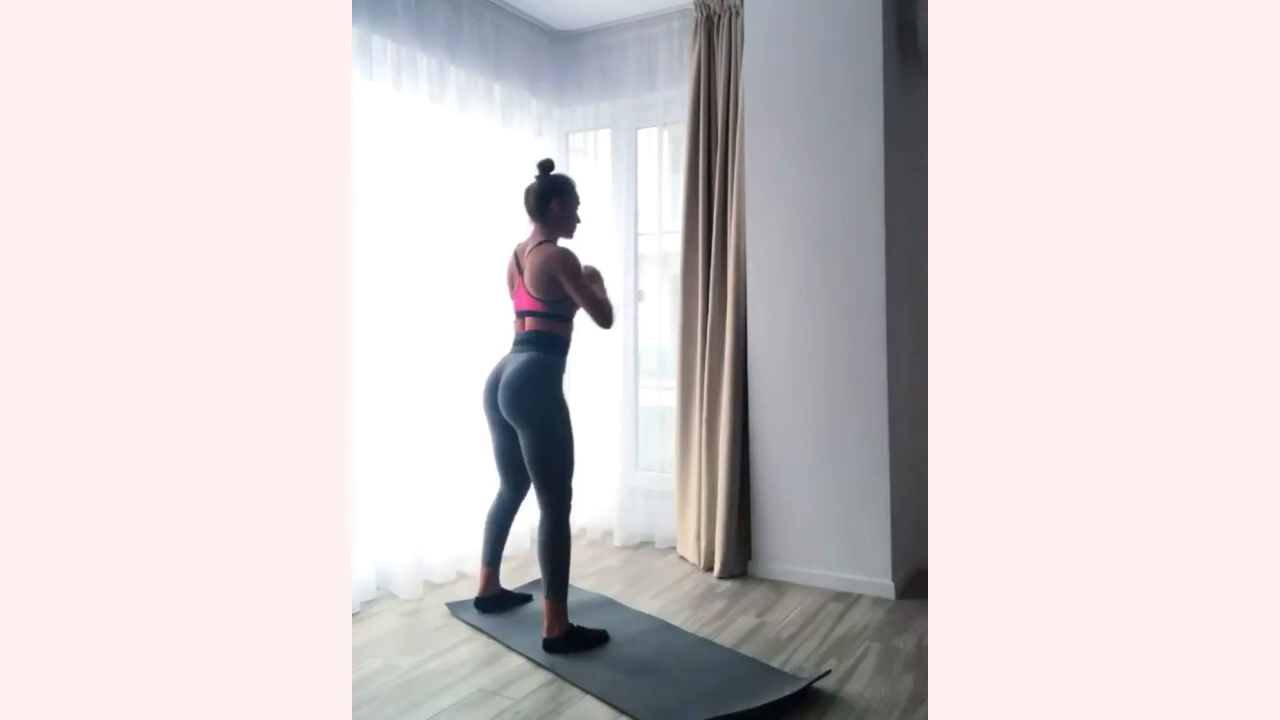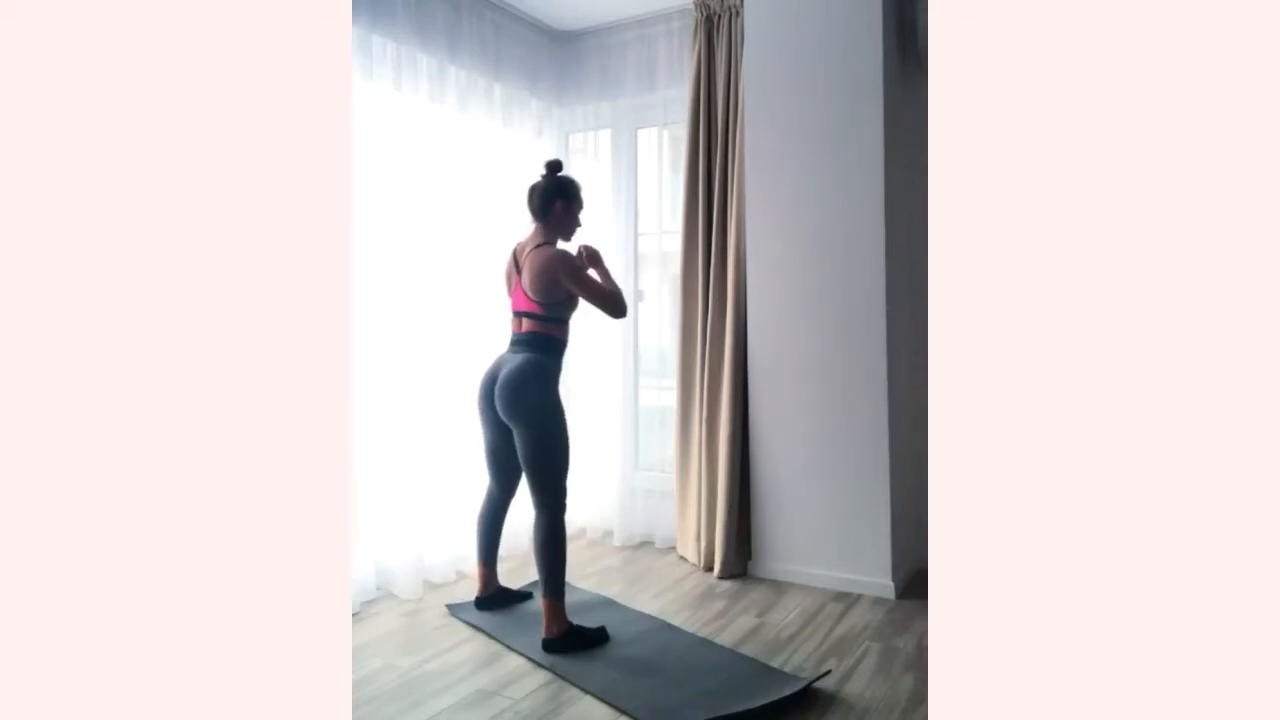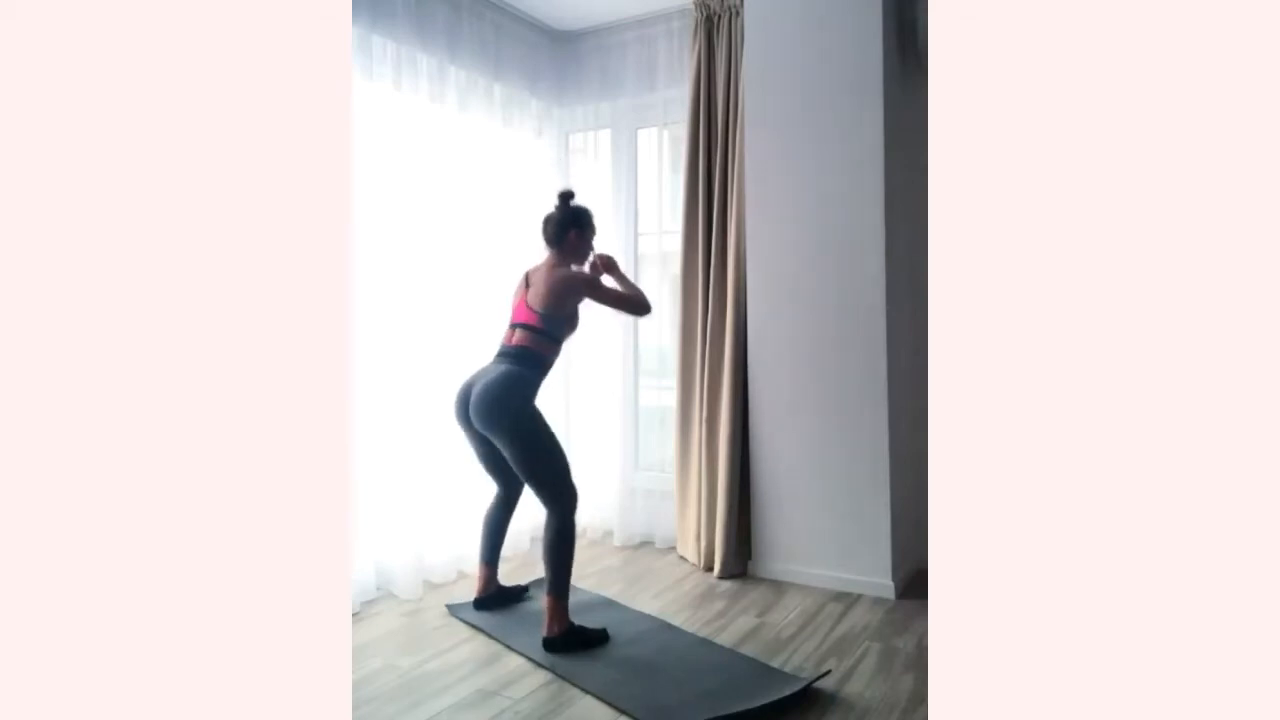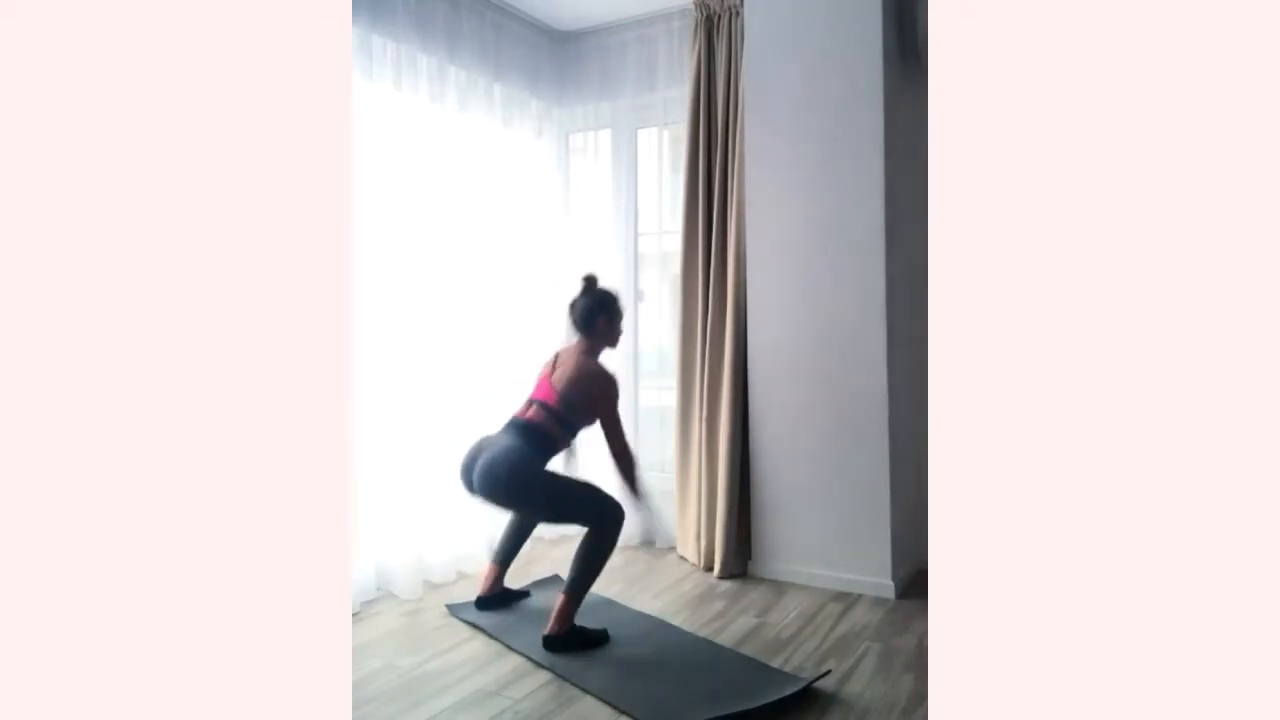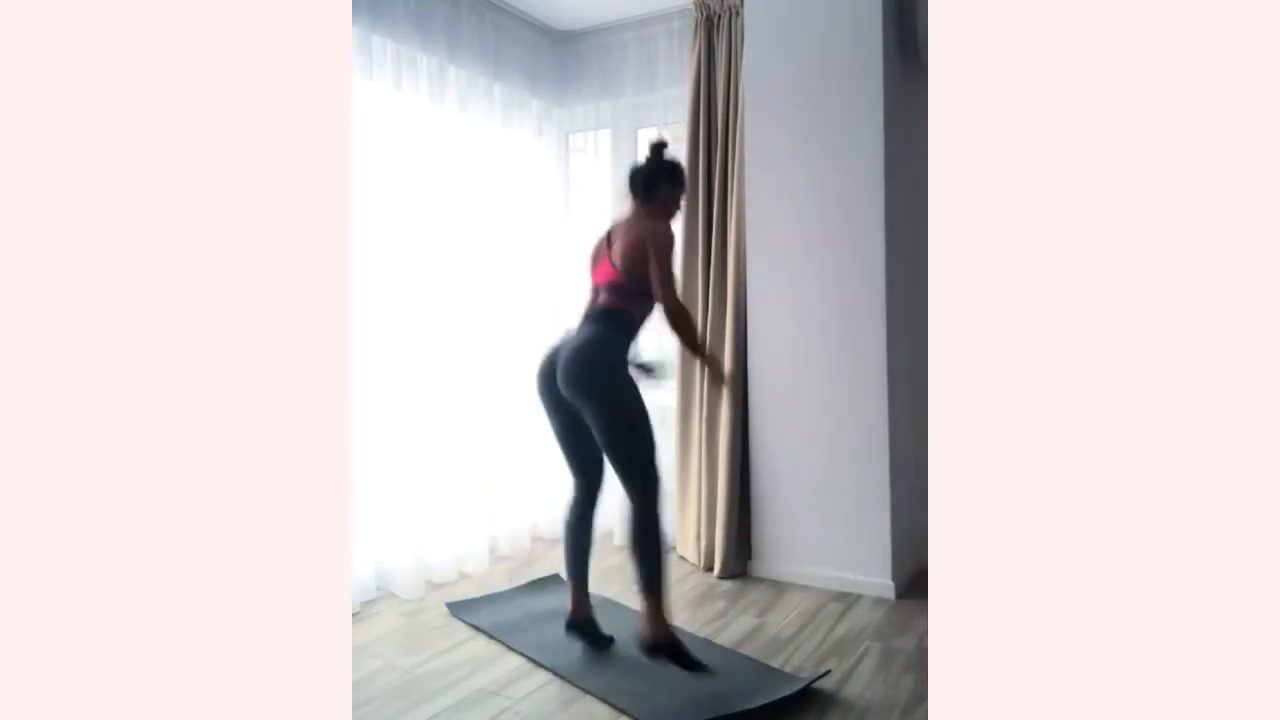
dt=0.4s
person 1, frame 1
left shoulder: (517, 256)
right shoulder: (558, 257)
right elbow: (604, 318)
left wrist: (578, 283)
right wrist: (596, 280)
left hip: (501, 378)
right hip: (534, 384)
left knee: (511, 488)
right knee: (555, 505)
left ankle: (488, 588)
right ankle: (556, 627)
person 1, frame 2
left shoulder: (515, 255)
right shoulder: (557, 259)
right elbow: (616, 308)
left wrist: (577, 268)
right wrist: (596, 264)
left hip: (496, 377)
right hip: (531, 384)
left knee: (500, 488)
right knee: (550, 505)
left ankle: (487, 587)
right ankle: (556, 627)
person 1, frame 3
left shoulder: (531, 275)
right shoulder: (569, 279)
right elbow: (640, 306)
left wrist: (592, 276)
right wrist: (613, 272)
left hip: (473, 392)
right hip: (505, 398)
left knee: (508, 487)
right knee: (562, 503)
left ankle: (487, 586)
right ankle: (558, 627)
person 1, frame 4
left shoulder: (557, 358)
right shoulder: (598, 377)
right elbow: (619, 450)
left wrist: (567, 439)
right wrist: (640, 498)
left hip: (478, 460)
right hip: (507, 472)
left knee: (536, 496)
right knee: (608, 516)
left ankle: (491, 587)
right ankle: (561, 627)
person 1, frame 5
left shoulder: (606, 237)
right shoulder: (655, 233)
right elbow: (670, 305)
left wrist: (623, 353)
right wrist: (707, 359)
left hip: (558, 362)
right hip: (596, 367)
left knee: (586, 485)
right knee: (644, 495)
left ankle: (578, 611)
right ankle: (657, 632)
